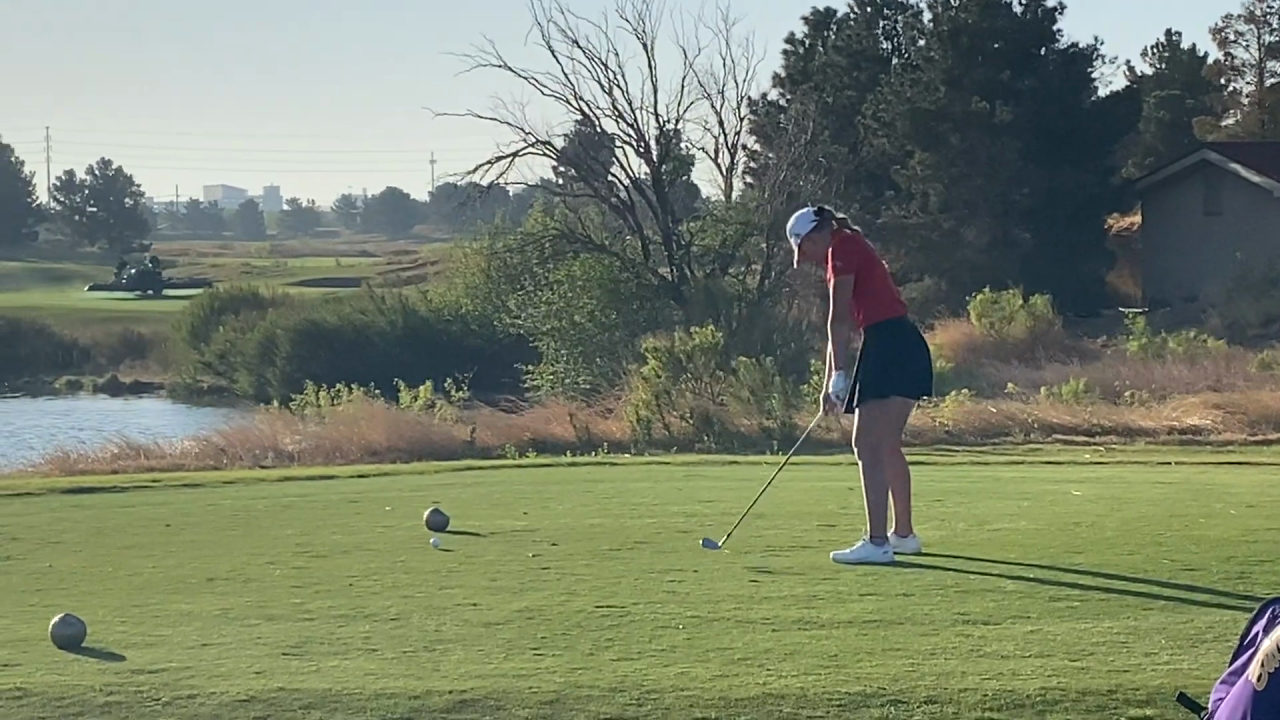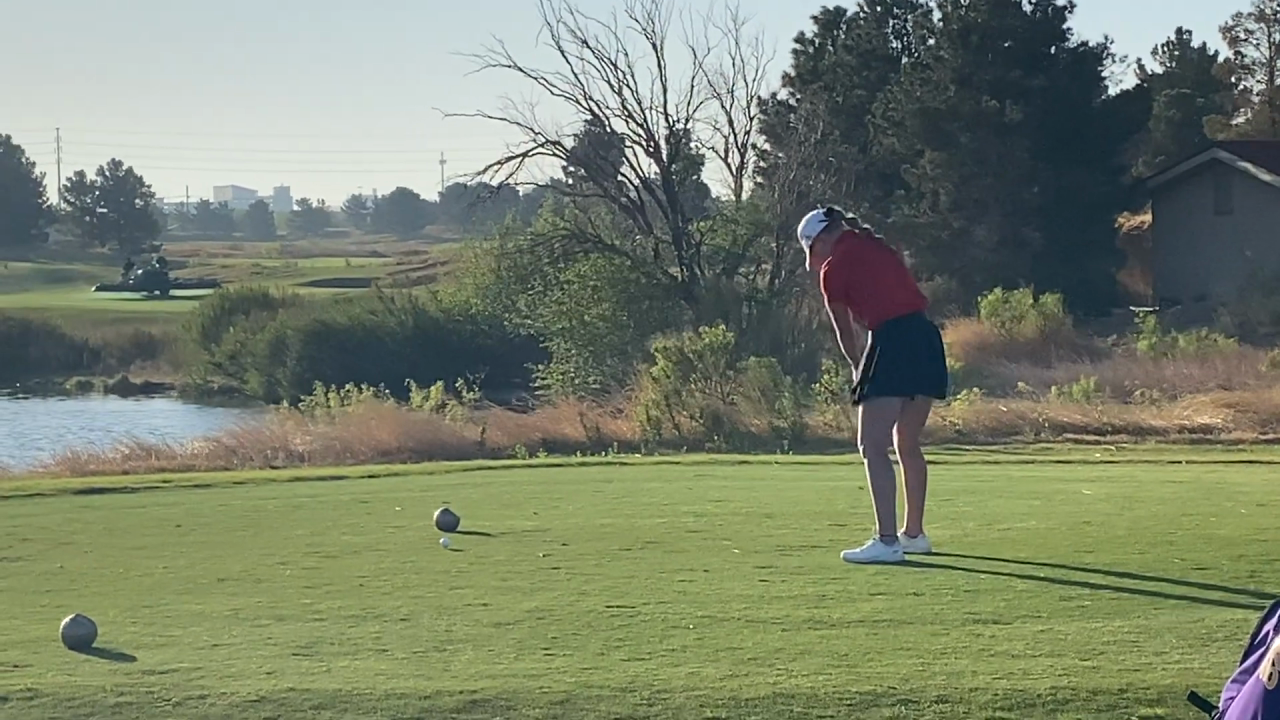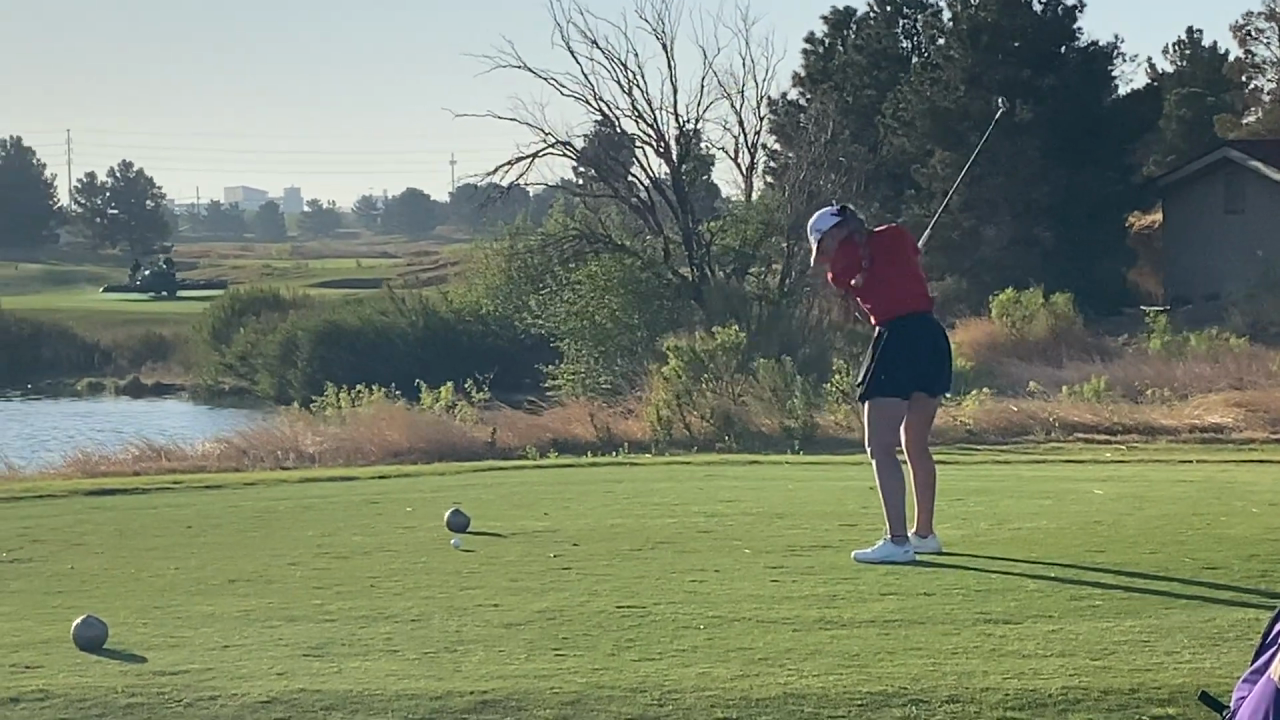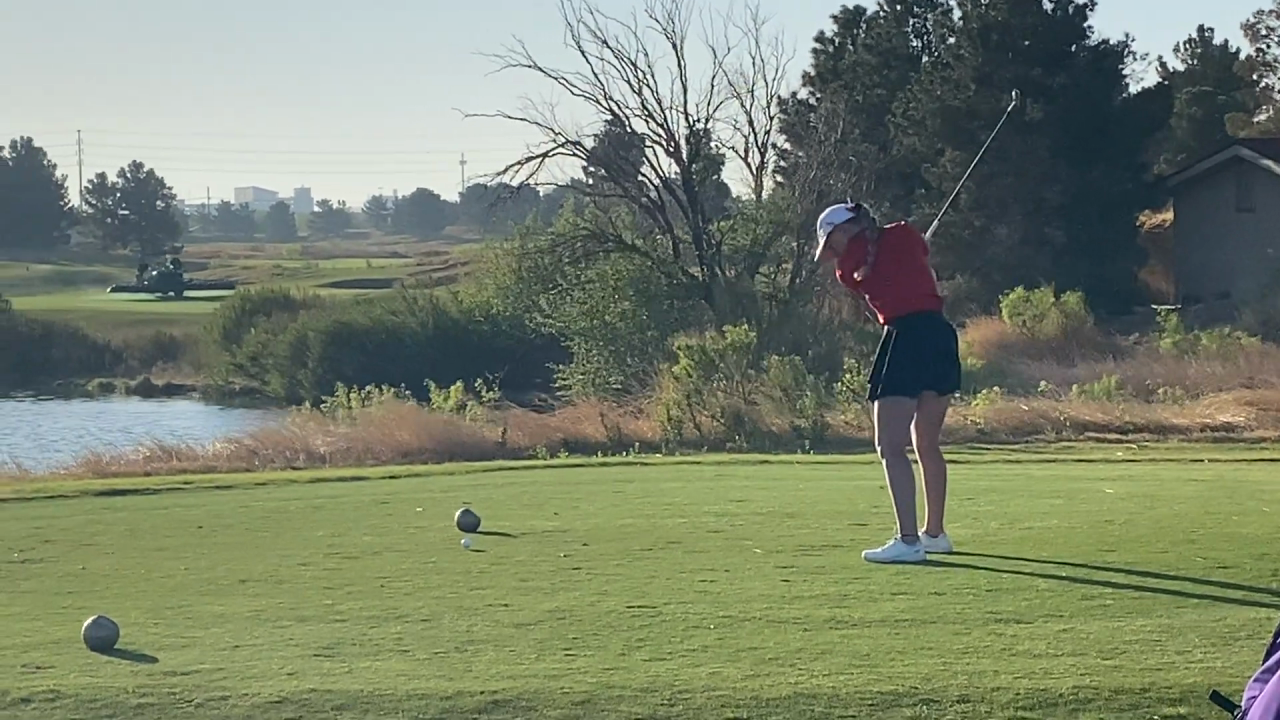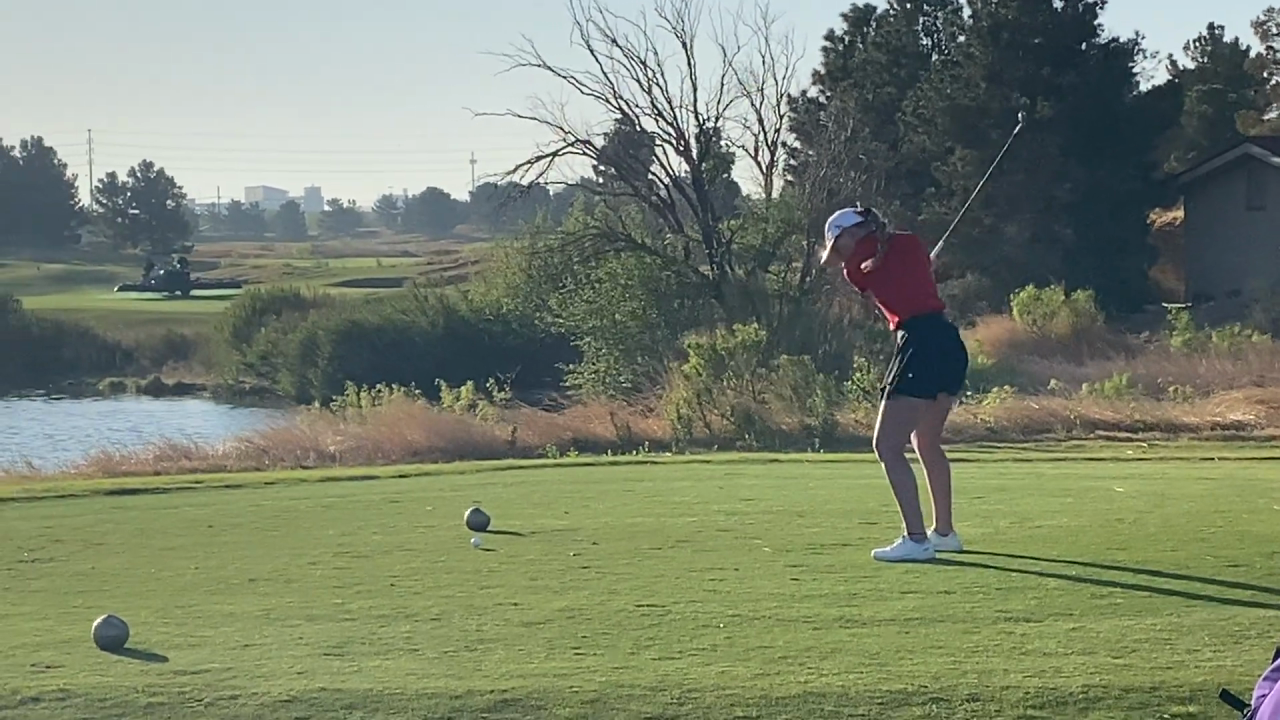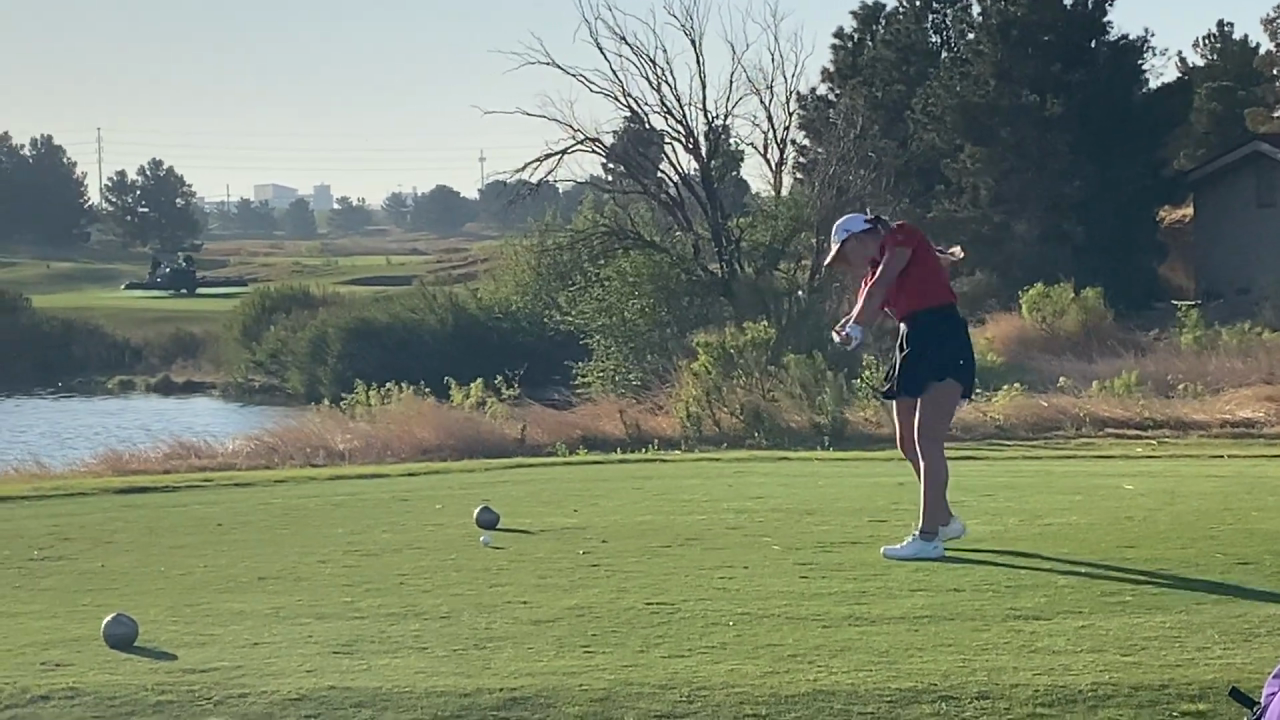
dt=0.3s
person 1, frame 1
left shoulder: (842, 248)
right shoulder: (845, 254)
left elbow: (840, 319)
right elbow: (839, 327)
left wrist: (839, 375)
right wrist: (830, 383)
left hip: (888, 346)
right hip: (902, 346)
left knee: (868, 446)
right knee: (888, 447)
left ankle: (877, 542)
right ankle: (903, 534)
person 1, frame 2
left shoulder: (832, 270)
right shoulder: (880, 246)
left elbow: (846, 333)
left wrist: (859, 369)
left hip: (893, 343)
right hip: (926, 337)
left knee: (873, 446)
right knee: (908, 446)
left ankle: (887, 541)
right ankle: (914, 533)
person 1, frame 3
left shoulder: (839, 270)
right shoulder: (895, 234)
left hip: (896, 342)
right hip: (933, 337)
left knee: (880, 448)
right knee: (916, 446)
left ankle: (898, 541)
right ankle: (924, 533)
person 1, frame 4
left shoulder: (848, 268)
right shoulder: (904, 233)
right elbow: (930, 280)
left hip: (906, 341)
right hip: (941, 335)
left knee: (890, 447)
right knee: (927, 444)
left ankle: (908, 540)
right ankle: (934, 533)
person 1, frame 5
left shoulder: (856, 266)
right shoulder: (908, 242)
left hip: (920, 345)
right hip: (946, 340)
left knee: (887, 446)
right knee: (926, 444)
left ankle: (916, 539)
right ankle: (944, 531)
person 1, frame 6
left shoulder: (903, 235)
right shoulder: (872, 276)
left elbow: (885, 278)
right elbow: (871, 306)
left wrist: (856, 322)
right wrist: (851, 325)
left hip: (942, 334)
right hip: (912, 343)
left knee: (927, 438)
right knee: (909, 443)
left ankle: (927, 536)
right ankle: (944, 518)
